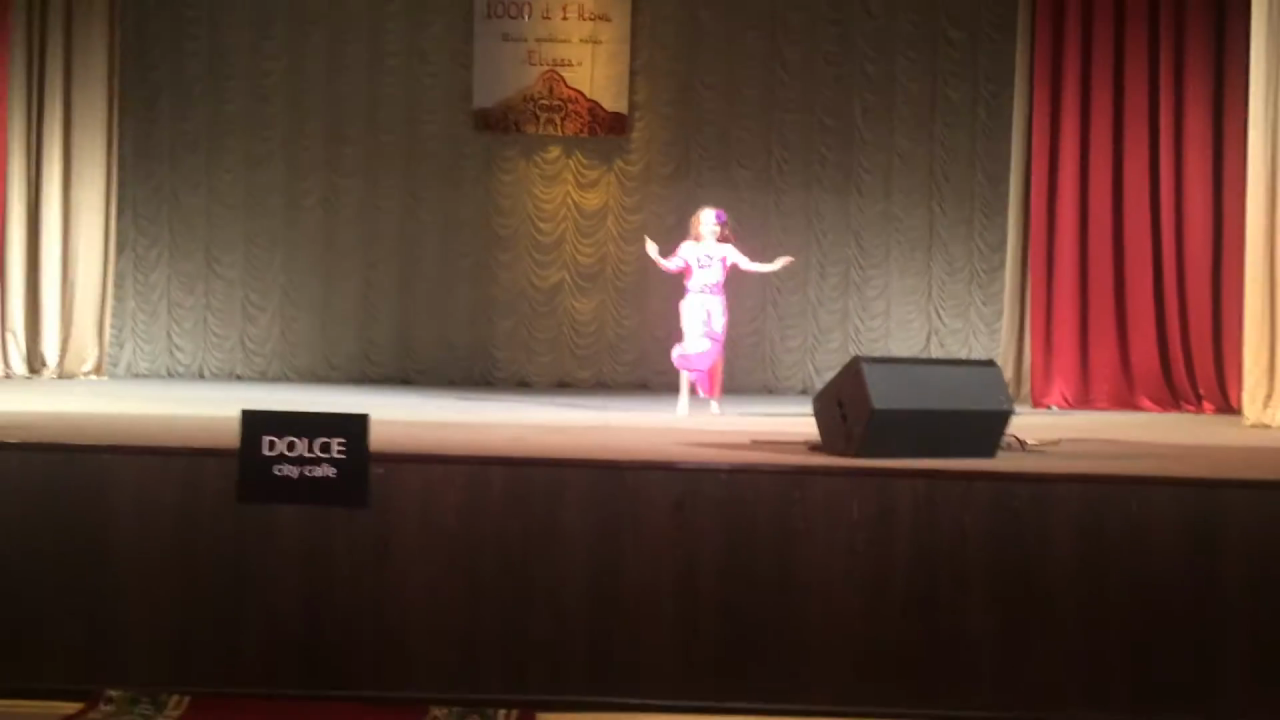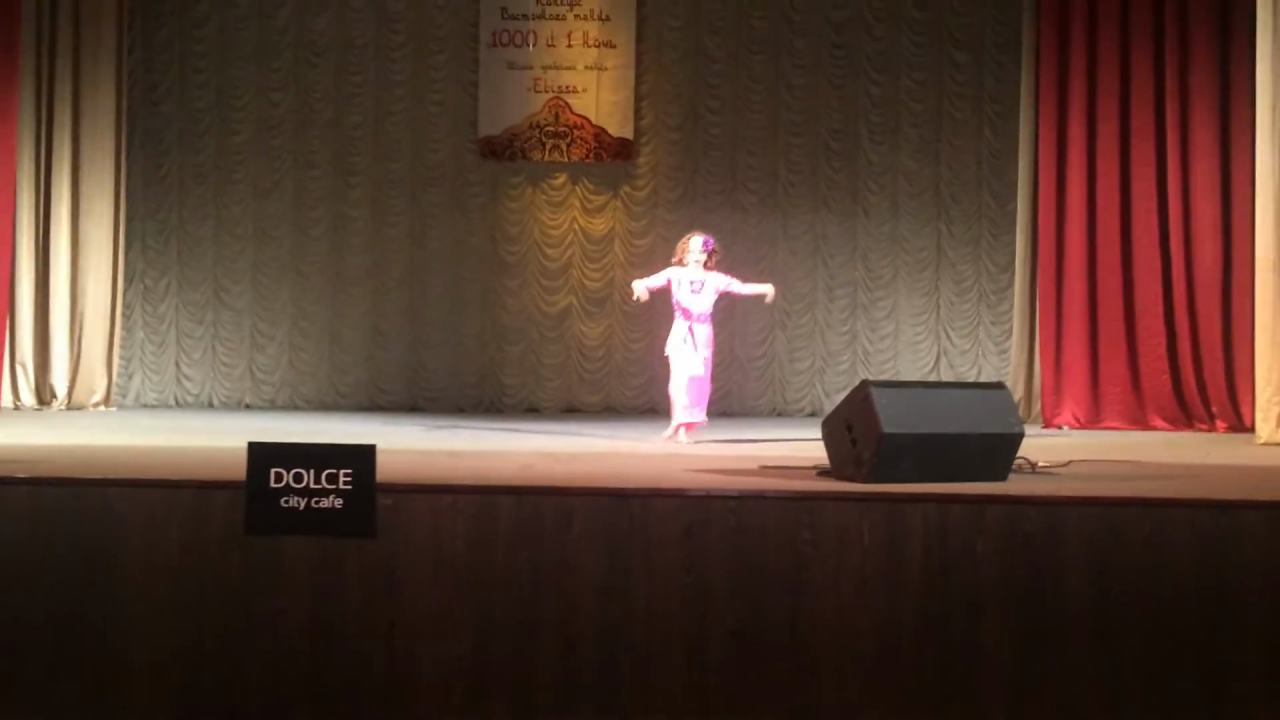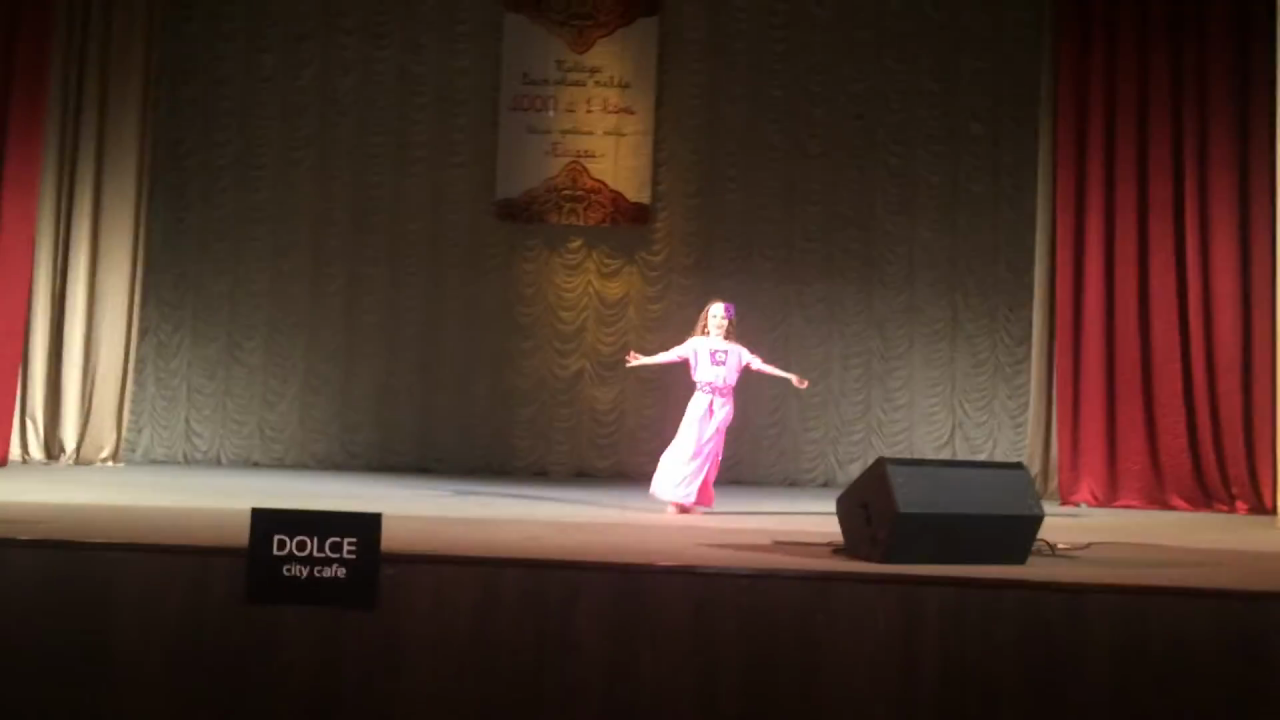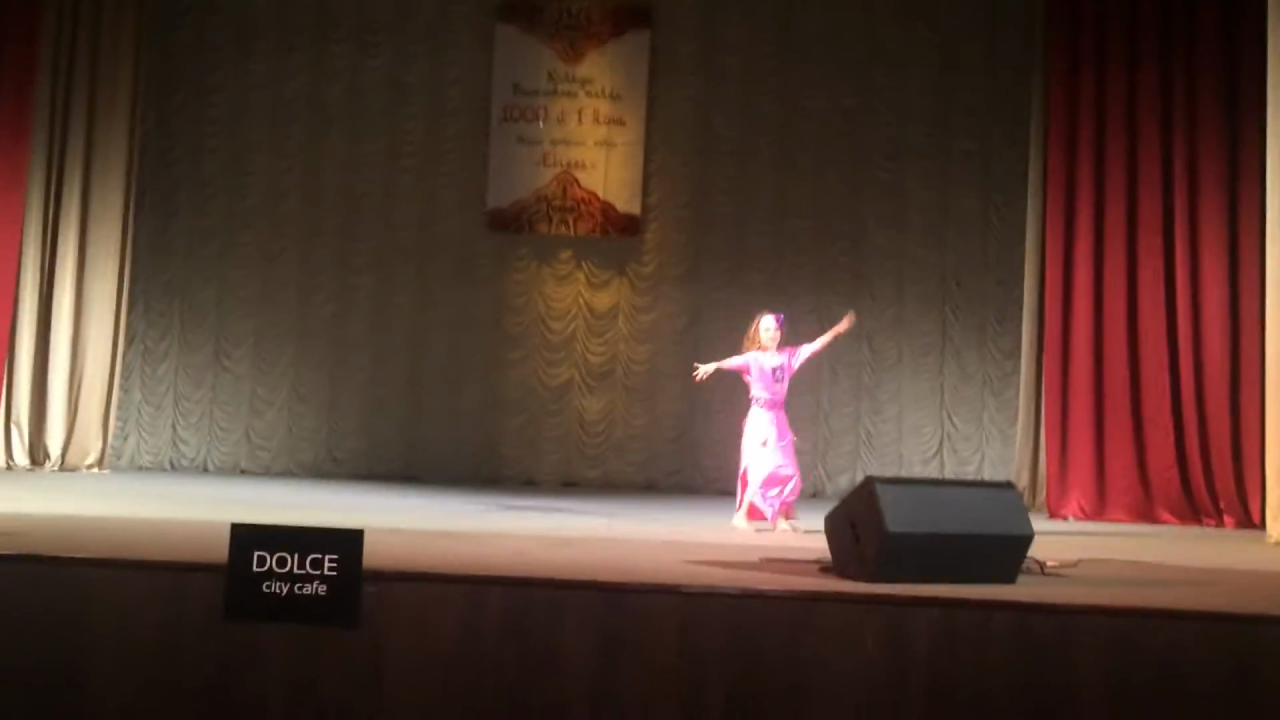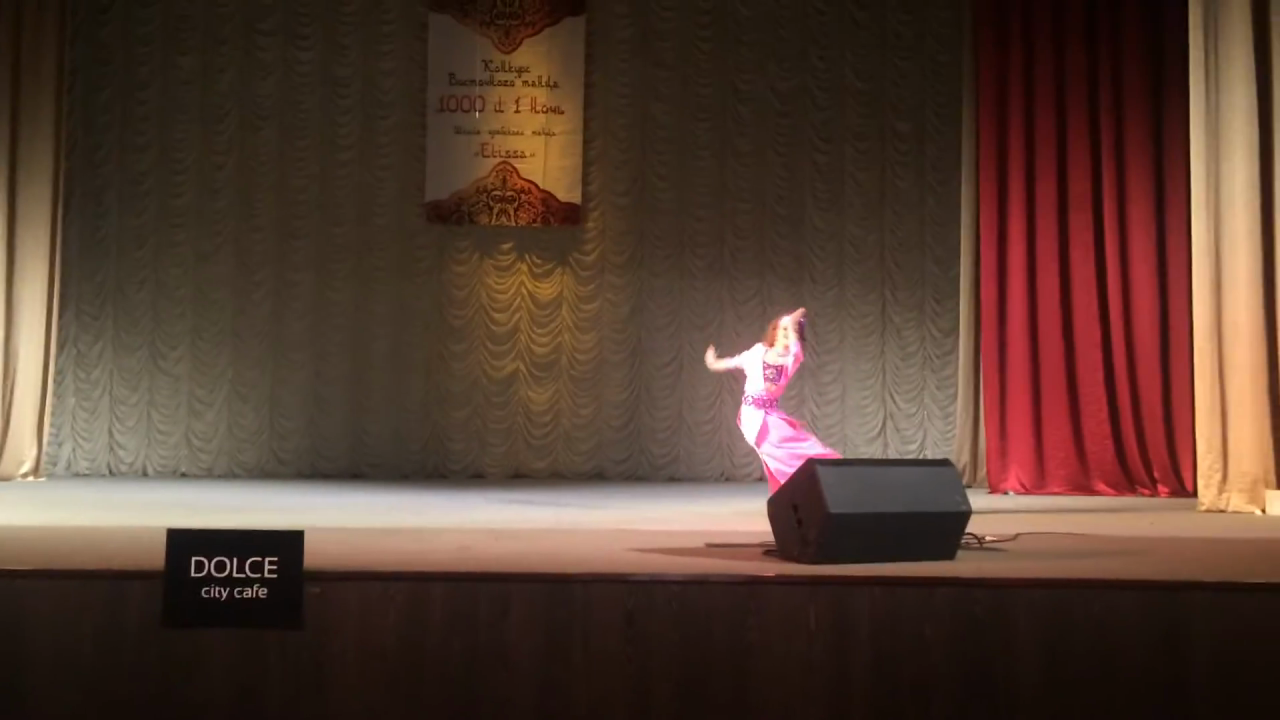
dt=0.5s
person 1, frame 1
left shoulder: (725, 249)
right shoulder: (689, 247)
left elbow: (747, 264)
right elbow: (673, 266)
left wrist: (774, 266)
right wrist: (656, 257)
left hip: (716, 302)
right hip: (694, 301)
left knee: (714, 351)
right knee: (694, 345)
left ankle: (714, 399)
right ankle: (683, 396)
person 1, frame 2
left shoulder: (714, 277)
right shoulder: (675, 273)
left elbow: (740, 287)
right elbow: (652, 281)
left wrist: (765, 288)
right wrist: (639, 286)
left hip: (702, 330)
right hip: (681, 329)
left knee: (697, 374)
right knee: (681, 371)
left ankle: (685, 425)
right ankle: (679, 423)
person 1, frame 3
left shoulder: (735, 348)
right shoulder: (696, 343)
left elbow: (757, 364)
right elbow: (672, 354)
left wrist: (789, 376)
right wrist: (643, 359)
left hip: (723, 404)
right hip: (701, 400)
left knee: (709, 451)
right knee: (687, 446)
left ankle: (688, 500)
right ankle: (674, 498)
person 1, frame 4
left shoulder: (788, 355)
right shoulder: (752, 358)
left elbow: (813, 346)
right elbow: (733, 362)
left wrist: (836, 330)
right wrist: (713, 365)
left hip: (778, 417)
right hip: (759, 416)
left knee: (788, 469)
right knee: (761, 467)
left ankle: (782, 517)
right ankle: (742, 514)
person 1, frame 5
left shoulder: (792, 360)
right shoulder: (759, 351)
left elbow: (796, 352)
right elbow: (737, 361)
right wrist: (715, 363)
left hip: (770, 413)
right hip: (751, 412)
right knee: (772, 455)
